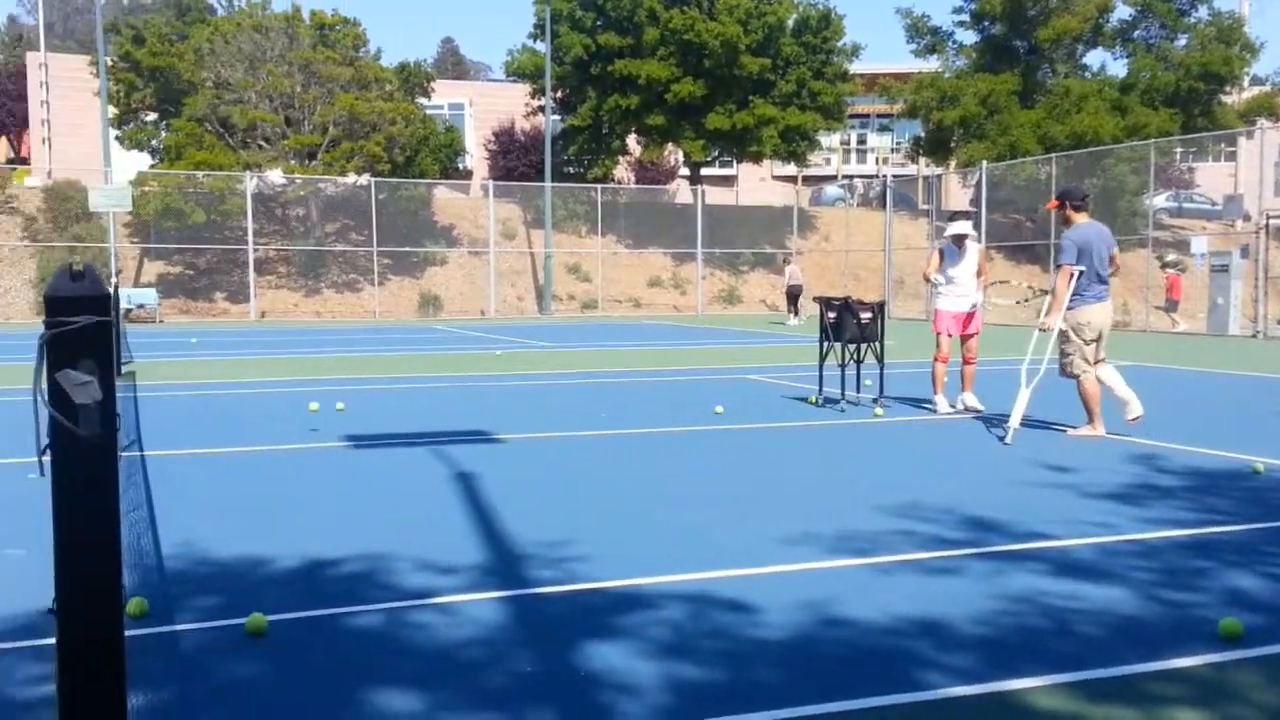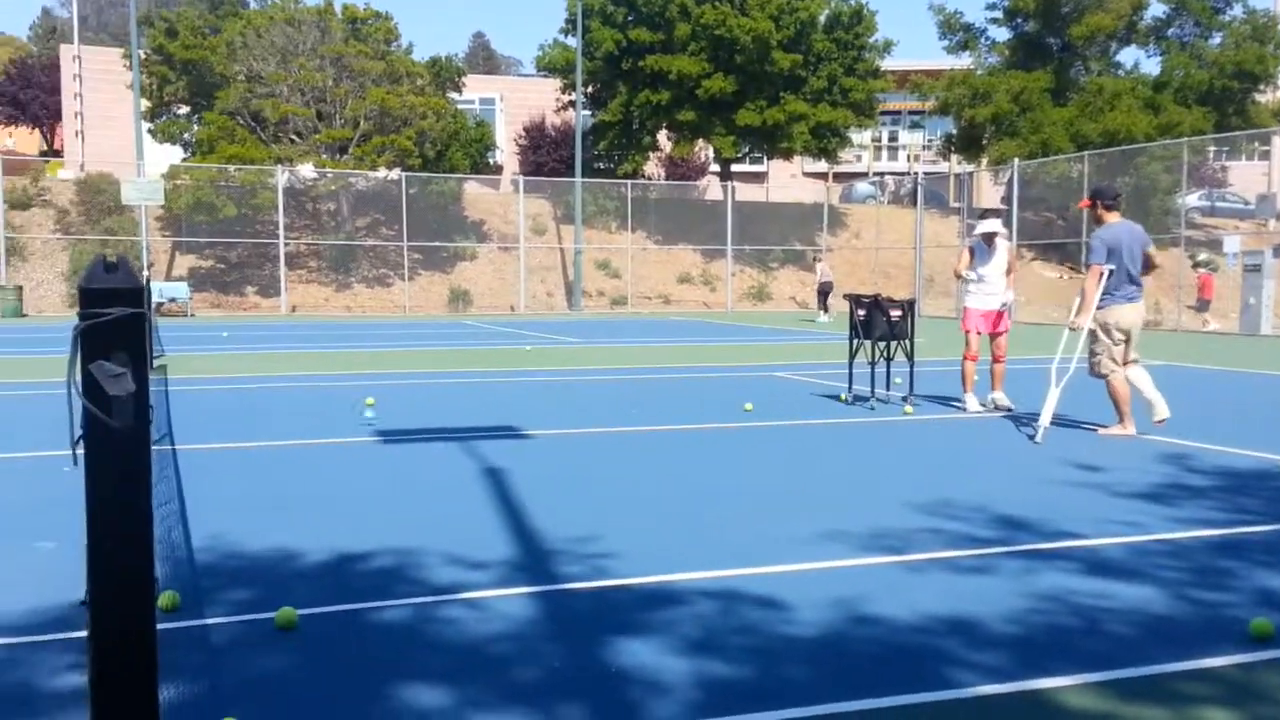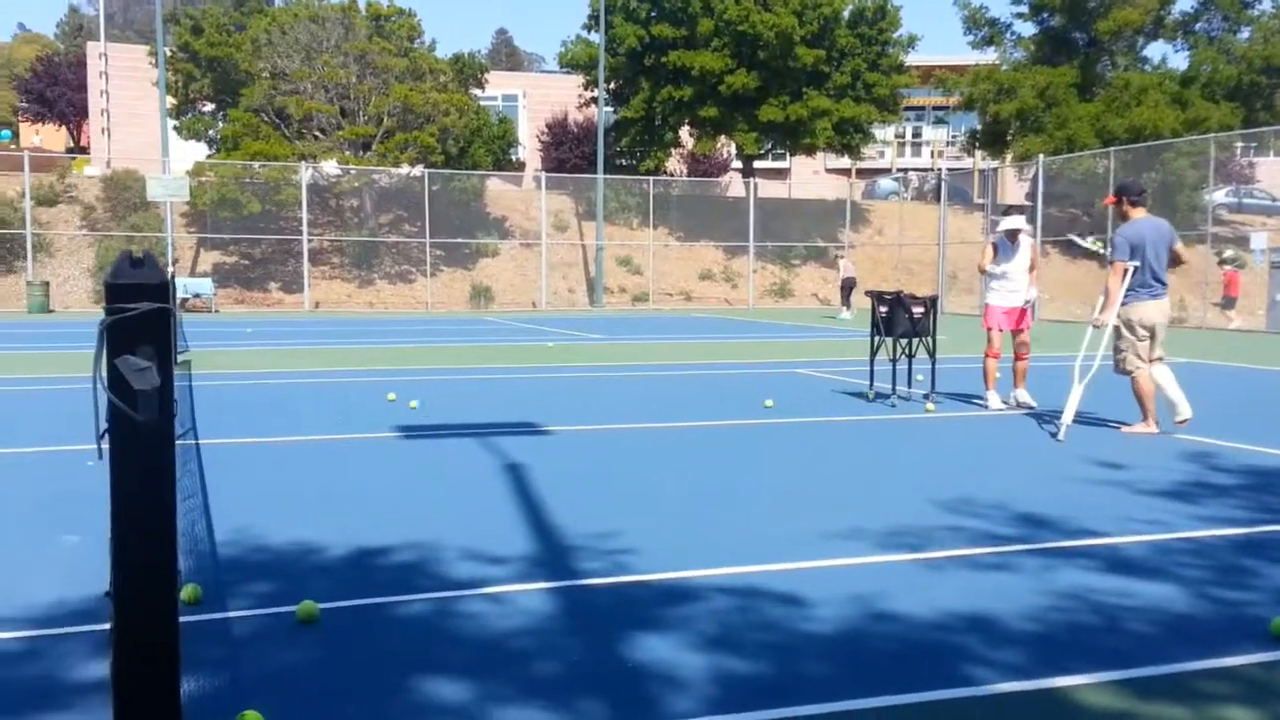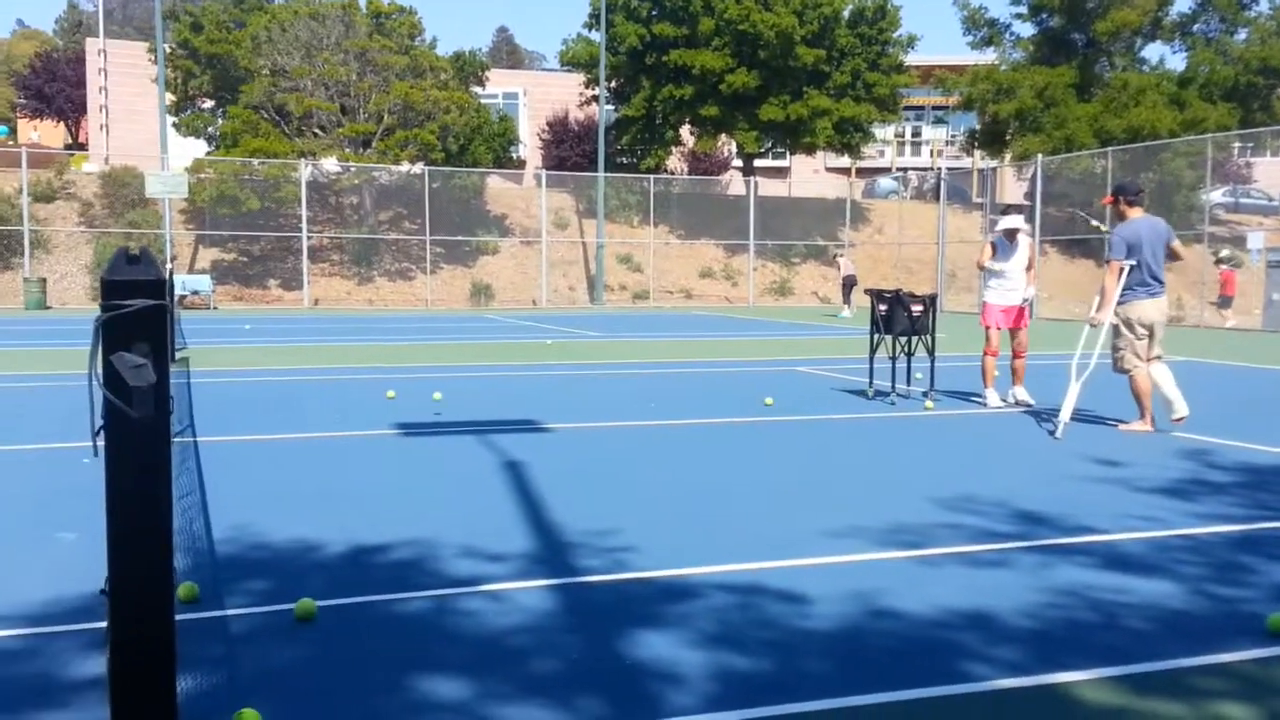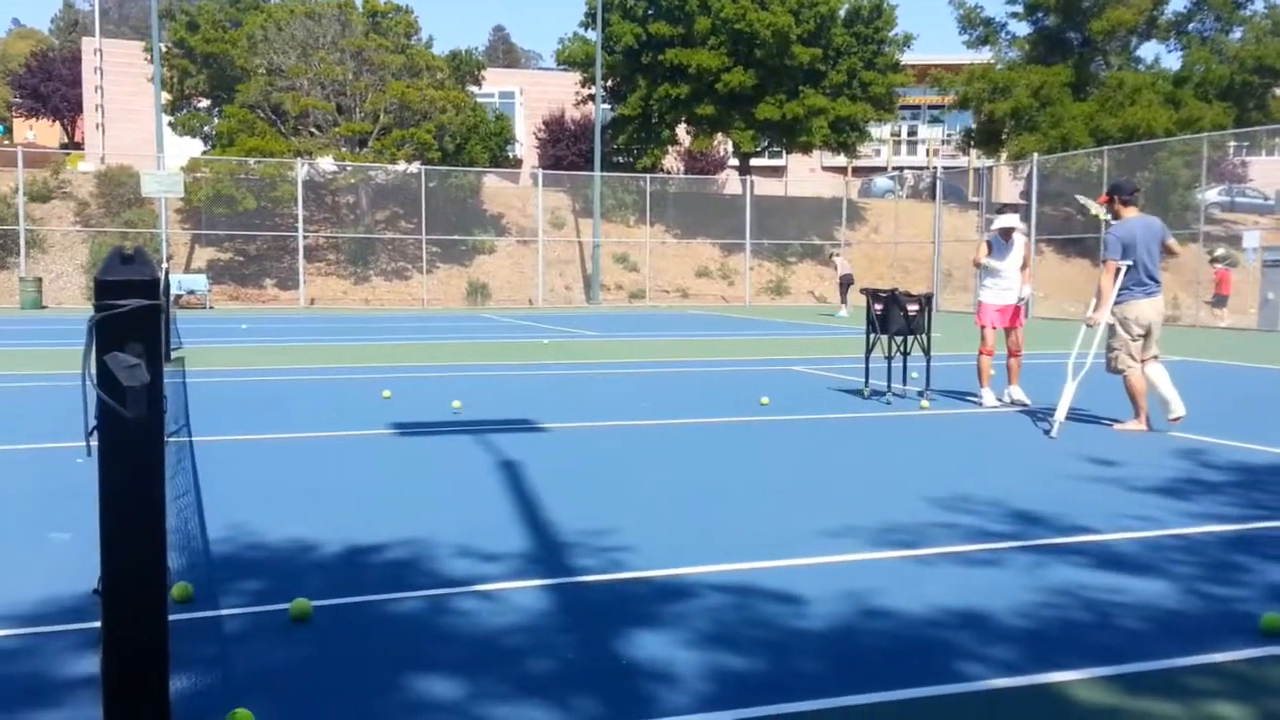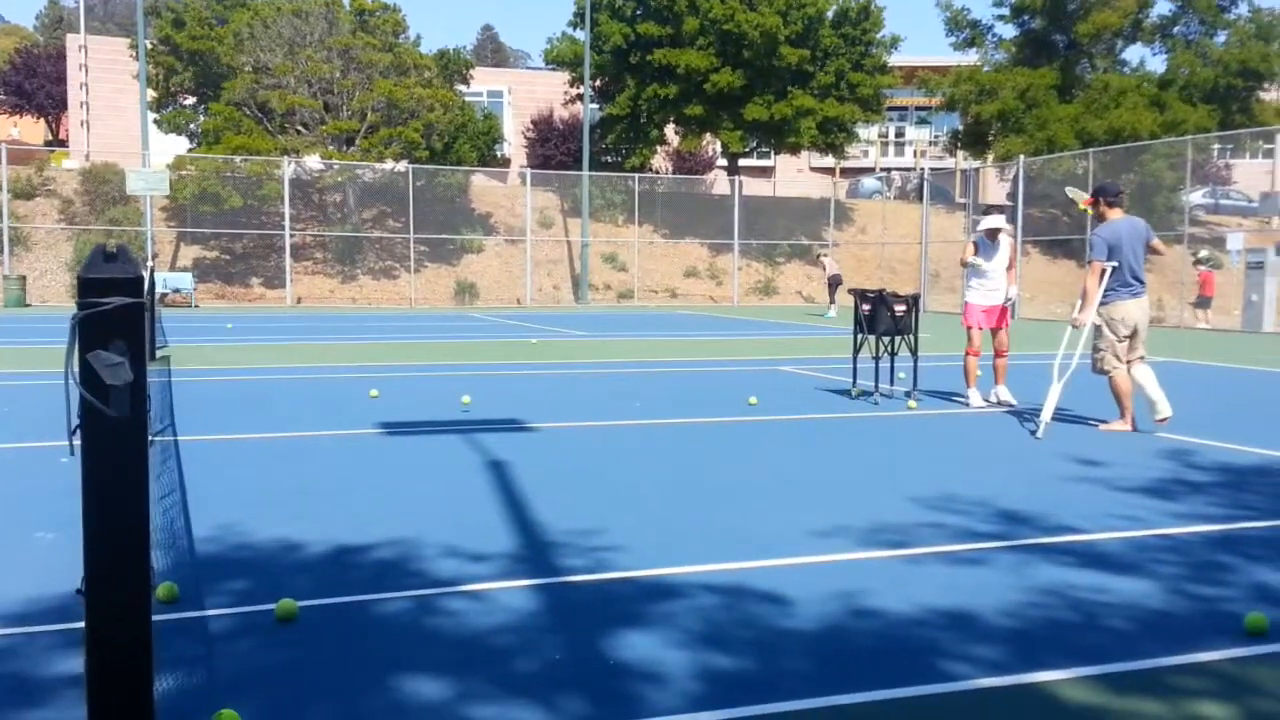
dt=0.1s
person 1, frame 1
left shoulder: (1070, 237)
right shoulder: (1103, 230)
left elbow: (1062, 279)
right elbow: (1115, 263)
left wrist: (1052, 315)
left hip: (1080, 311)
right hip: (1104, 306)
left knee: (1083, 370)
right knee: (1098, 362)
left ankle: (1095, 425)
right ankle: (1127, 397)
person 1, frame 2
left shoulder: (1100, 237)
right shoulder: (1137, 229)
left elbow: (1092, 279)
right elbow: (1154, 263)
left wrist: (1082, 314)
left hip: (1110, 311)
right hip: (1135, 306)
left knee: (1111, 370)
right knee: (1129, 362)
left ankle: (1126, 424)
right ankle: (1155, 400)
person 1, frame 3
left shoulder: (1123, 234)
right shoulder: (1164, 226)
left elbow: (1116, 276)
right elbow: (1182, 258)
left wrist: (1106, 311)
left hip: (1134, 308)
right hip: (1161, 304)
left knee: (1137, 366)
right knee: (1154, 360)
left ankle: (1149, 422)
right ankle: (1179, 403)
person 1, frame 4
left shoulder: (1120, 233)
right shoulder: (1161, 225)
left elbow: (1112, 275)
right elbow: (1180, 254)
left wrist: (1103, 310)
left hip: (1132, 307)
right hip: (1159, 302)
left knee: (1135, 365)
right knee: (1153, 359)
left ankle: (1146, 420)
right ankle: (1176, 401)
person 1, frame 5
left shoulder: (1115, 233)
right shoulder: (1156, 223)
left elbow: (1108, 274)
right elbow: (1176, 250)
left wrist: (1099, 311)
left hip: (1129, 306)
right hip: (1155, 302)
left knee: (1129, 365)
right knee: (1149, 359)
left ankle: (1141, 419)
right ankle: (1173, 401)
person 1, frame 6
left shoulder: (1101, 234)
right shoulder: (1140, 224)
left elbow: (1093, 276)
right elbow: (1161, 250)
left wrist: (1084, 311)
left hip: (1114, 308)
right hip: (1140, 303)
left knee: (1114, 366)
right knee: (1136, 360)
left ankle: (1126, 420)
right ankle: (1159, 401)
person 2, frame 1
left shoulder: (977, 249)
right shoulder: (941, 251)
left elbow: (982, 274)
right elbow: (928, 272)
left wrist: (979, 293)
right wrist: (932, 277)
left hip: (969, 308)
right hip: (946, 307)
left knee: (970, 355)
right knee: (942, 353)
left ankle: (966, 396)
right ankle: (939, 398)
person 2, frame 2
left shoulder: (1006, 247)
right shoulder: (971, 248)
left elbow: (1011, 272)
right elbow: (958, 269)
left wrist: (1009, 292)
right wrist: (963, 274)
left hip: (999, 306)
right hip: (975, 306)
left knee: (1000, 353)
right knee: (972, 352)
left ankle: (997, 395)
right ankle: (969, 397)
person 2, frame 3
left shoulder: (1029, 243)
right shoulder: (994, 245)
left elbow: (1033, 269)
right elbow: (982, 264)
left wrist: (1032, 288)
right wrist: (987, 268)
left hip: (1021, 303)
right hip: (997, 302)
left knee: (1023, 349)
right knee: (994, 349)
left ankle: (1019, 392)
right ankle: (991, 394)
person 2, frame 4
left shoulder: (1027, 243)
right shoulder: (993, 244)
left elbow: (1031, 268)
right elbow: (981, 262)
left wrist: (1030, 287)
right wrist: (987, 265)
left hip: (1018, 302)
right hip: (994, 301)
left knee: (1020, 347)
right knee: (992, 347)
left ankle: (1017, 390)
right ankle: (989, 392)
person 2, frame 5
left shoulder: (1022, 242)
right shoulder: (988, 243)
right elbow: (977, 260)
left wrist: (1026, 287)
right wrist: (982, 263)
left hip: (1014, 301)
right hip: (990, 300)
left knee: (1016, 347)
right knee: (987, 346)
left ankle: (1013, 390)
right ankle: (985, 392)
person 2, frame 6
left shoulder: (1008, 243)
right shoulder: (975, 244)
right elbow: (964, 259)
left wrist: (1012, 287)
right wrist: (969, 261)
left hip: (1000, 301)
right hip: (976, 301)
left knee: (1002, 348)
right knee: (974, 347)
left ankle: (999, 390)
right ankle: (972, 392)
